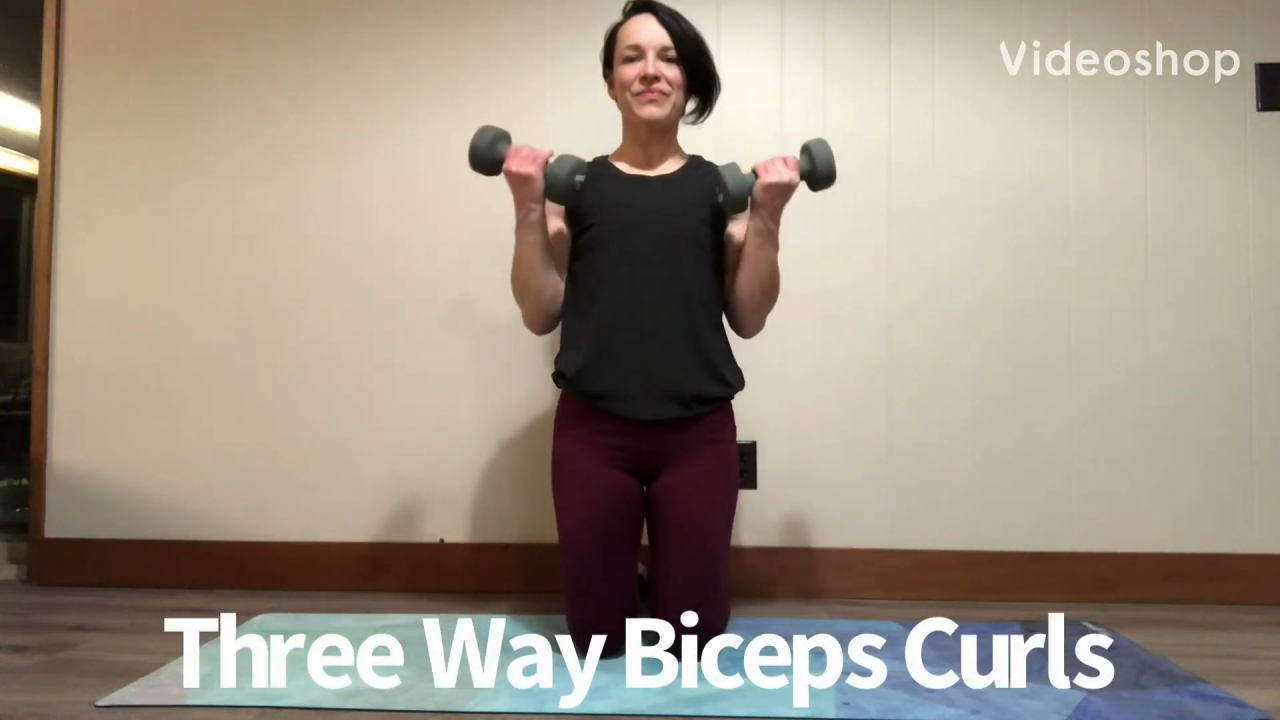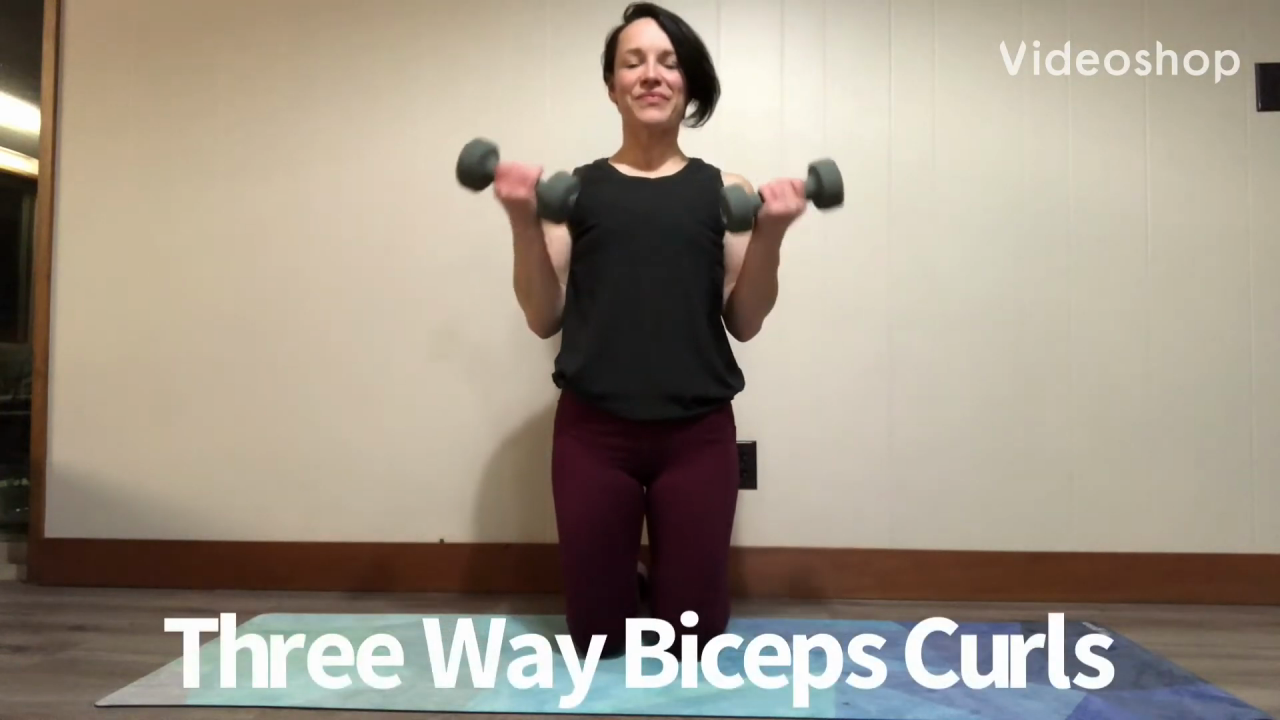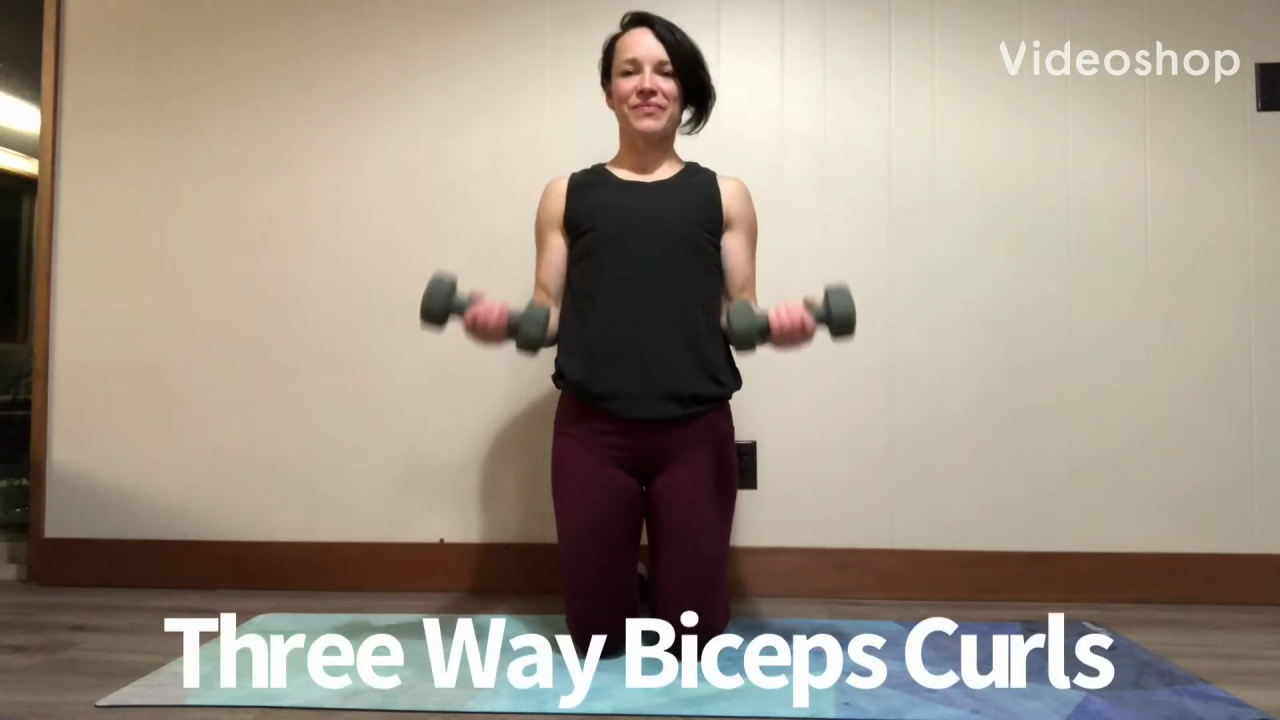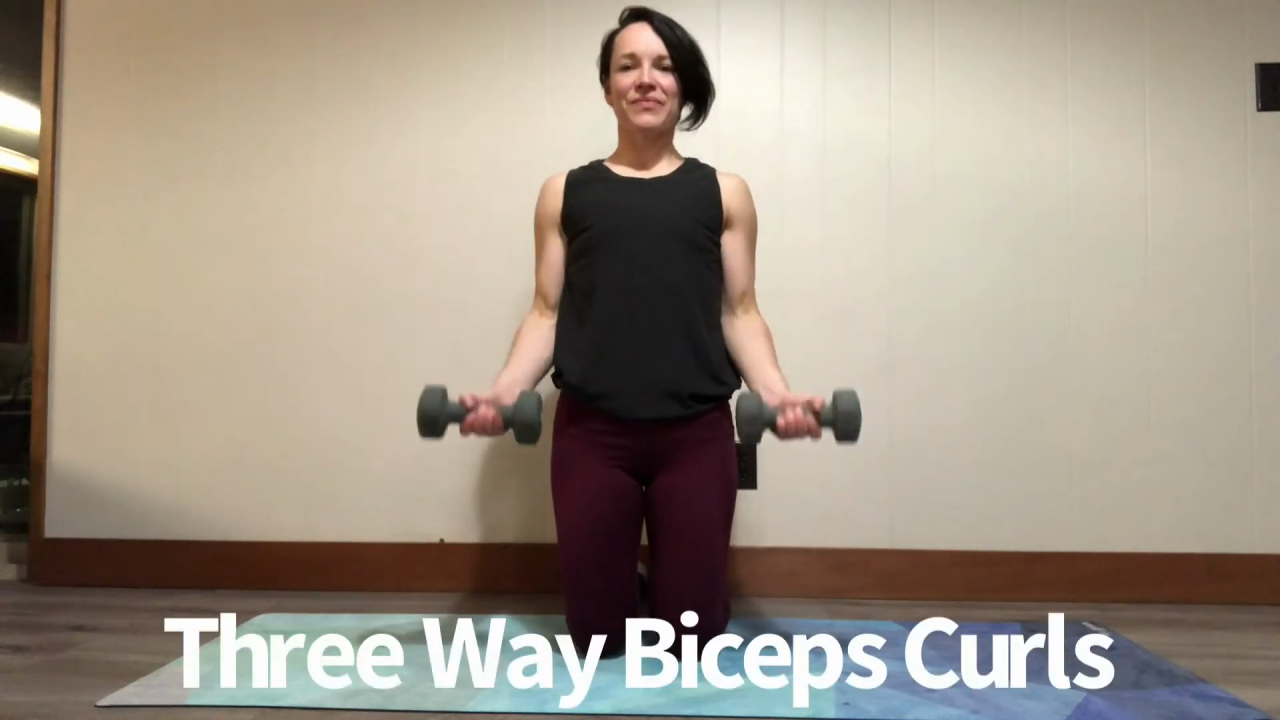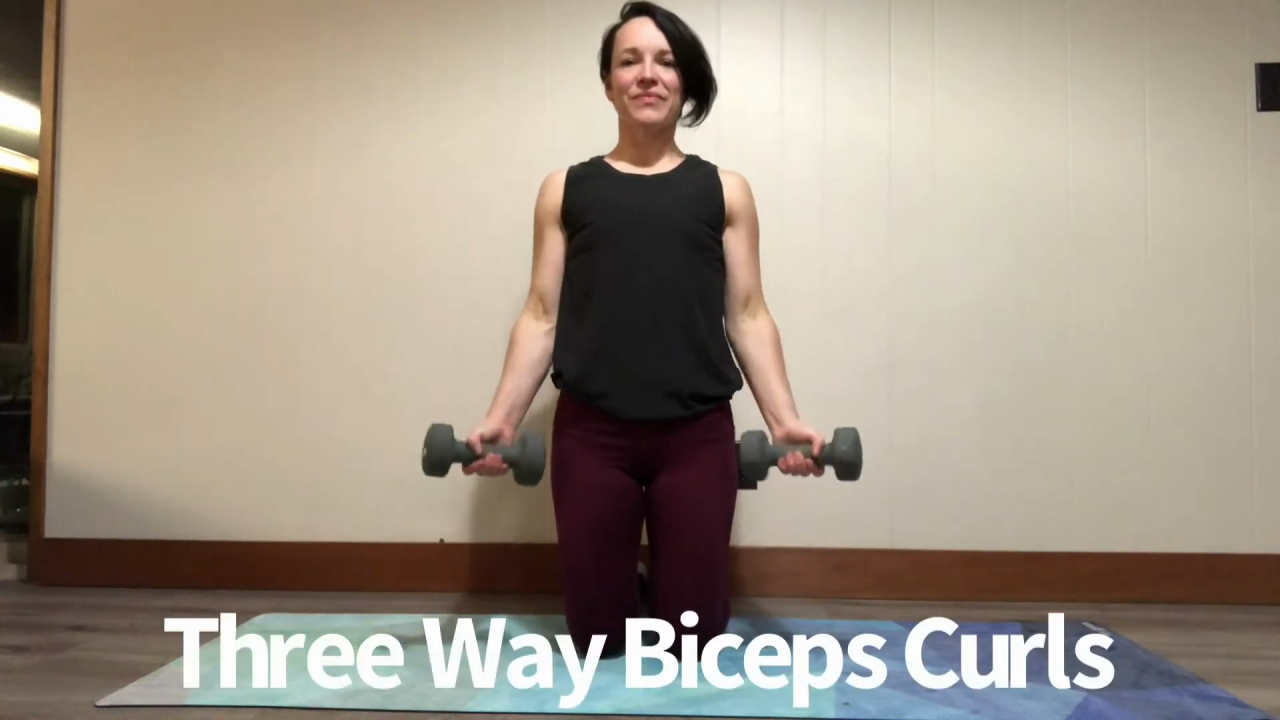
dt=0.4s
person 1, frame 1
left shoulder: (726, 187)
right shoulder: (572, 185)
left elbow: (749, 319)
right elbow: (539, 315)
left wrist: (766, 215)
right wrist: (529, 206)
left hip: (698, 432)
right hip: (592, 430)
left knee: (694, 634)
right knee: (596, 634)
left ankle: (658, 582)
right ankle: (627, 584)
person 1, frame 2
left shoulder: (726, 190)
right shoulder: (570, 189)
left elbow: (744, 323)
right elbow: (545, 318)
left wrist: (769, 240)
right wrist: (523, 226)
left hip: (698, 433)
right hip: (592, 431)
left knee: (694, 634)
right knee: (597, 635)
left ankle: (660, 580)
right ankle: (627, 584)
person 1, frame 3
left shoulder: (725, 195)
right shoulder: (567, 195)
left elbow: (736, 312)
right elbow: (552, 311)
left wrist: (774, 326)
right wrist: (506, 323)
left hip: (697, 432)
right hip: (591, 431)
left knee: (694, 633)
right knee: (596, 633)
left ankle: (662, 585)
right ankle: (631, 585)
person 1, frame 4
left shoulder: (724, 193)
right shoulder: (565, 192)
left elbow: (739, 312)
right elbow: (547, 313)
left wrist: (777, 395)
right wrist: (503, 393)
left hip: (697, 433)
right hip: (590, 432)
left knee: (694, 633)
right knee: (596, 634)
left ankle: (662, 582)
right ankle: (630, 586)
person 1, frame 5
left shoulder: (725, 191)
right shoulder: (566, 190)
left elbow: (747, 316)
right elbow: (541, 316)
left wrist: (784, 419)
right wrist: (501, 419)
left hip: (697, 434)
right hip: (590, 432)
left knee: (695, 633)
right knee: (596, 635)
left ankle: (662, 587)
right ankle: (628, 587)
